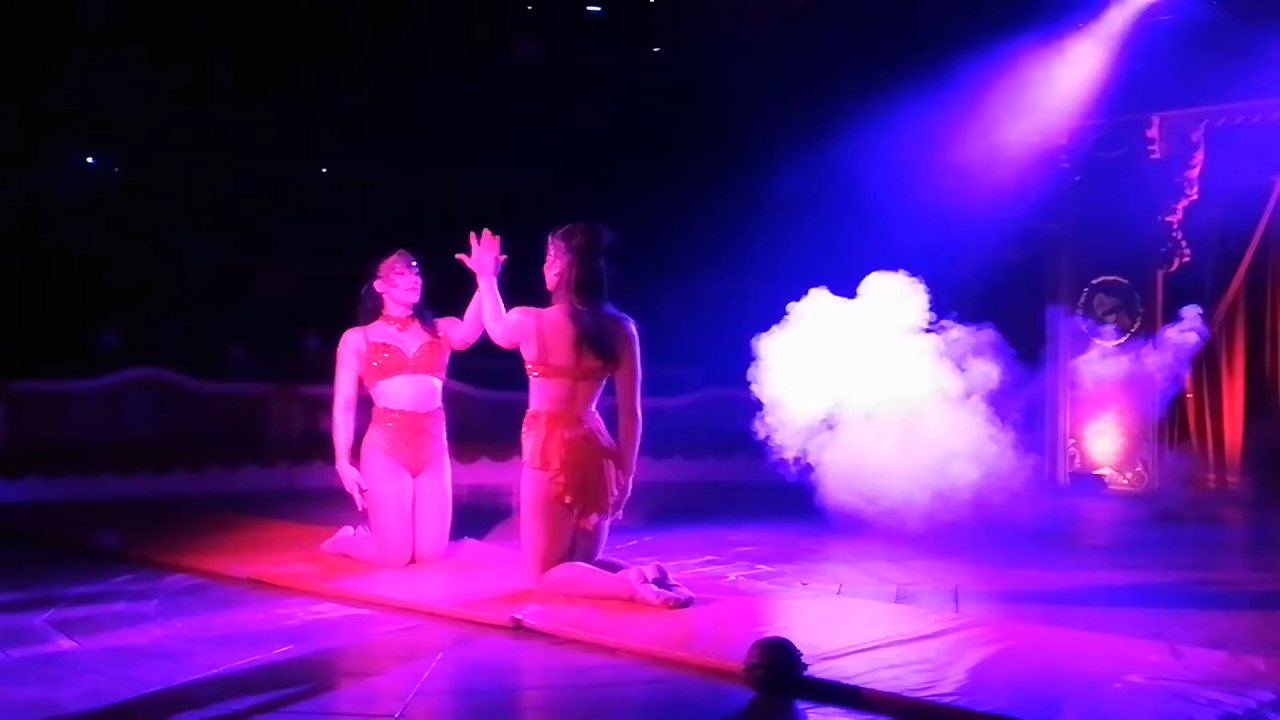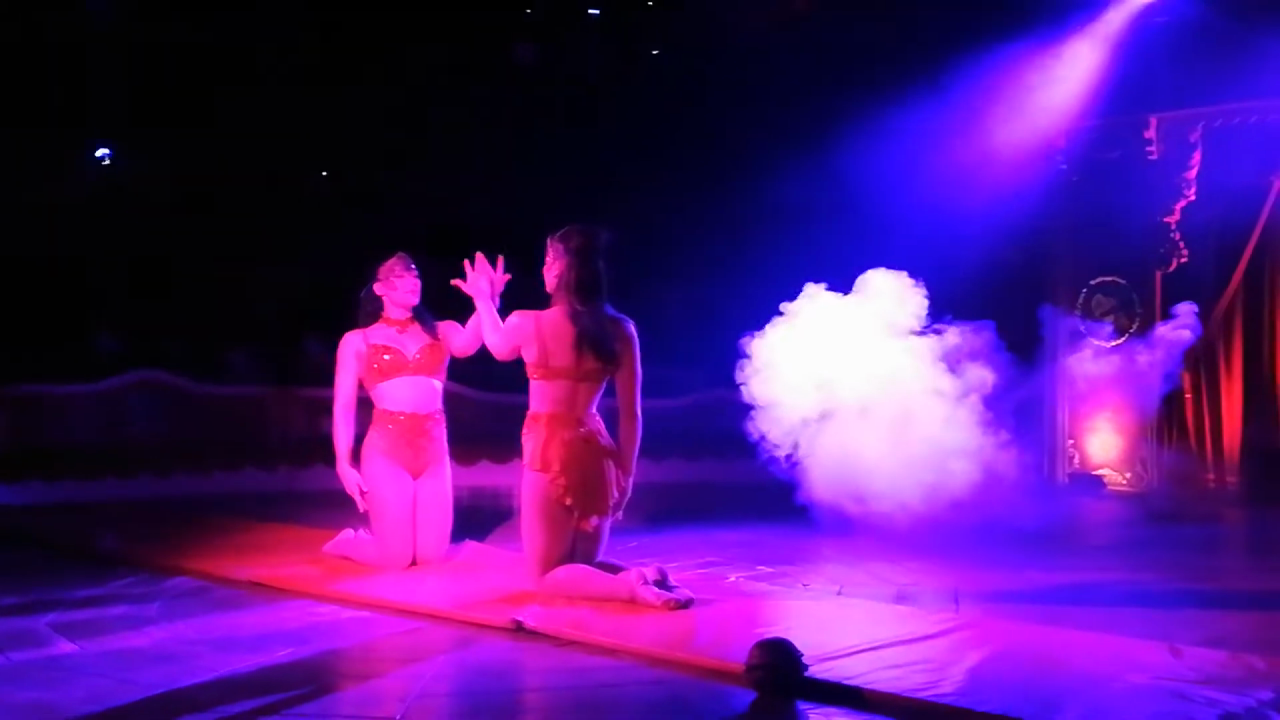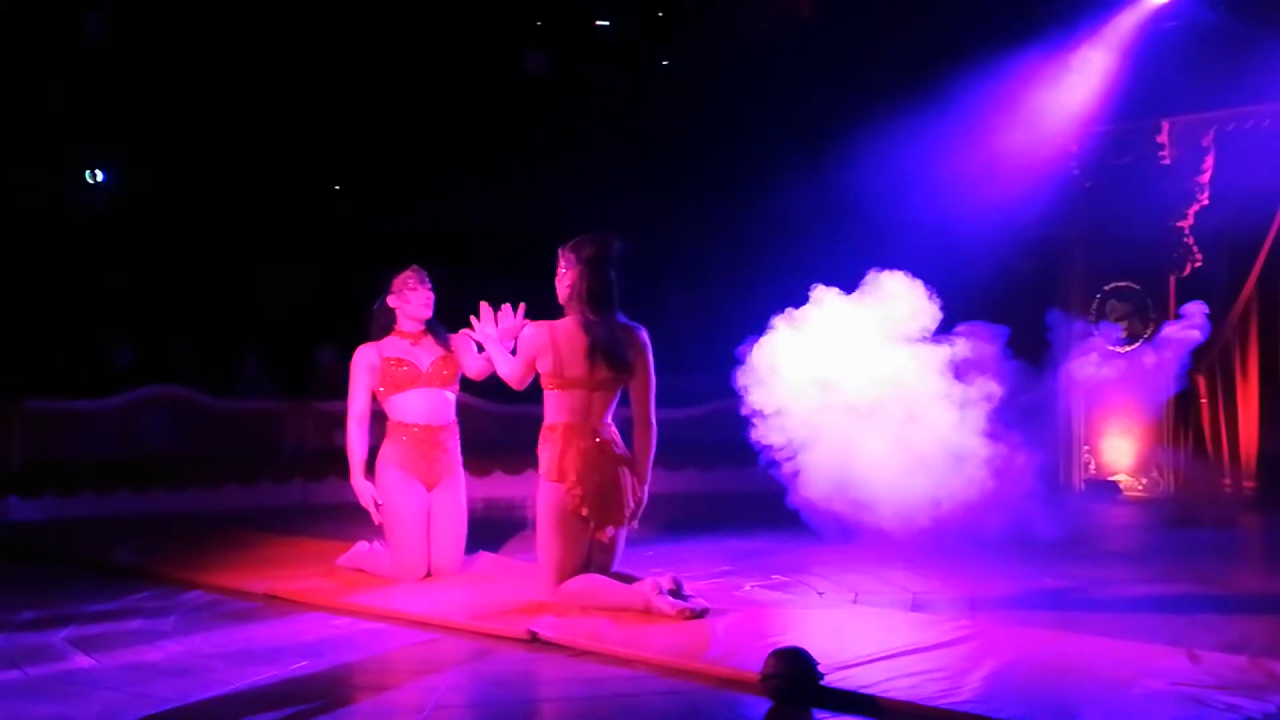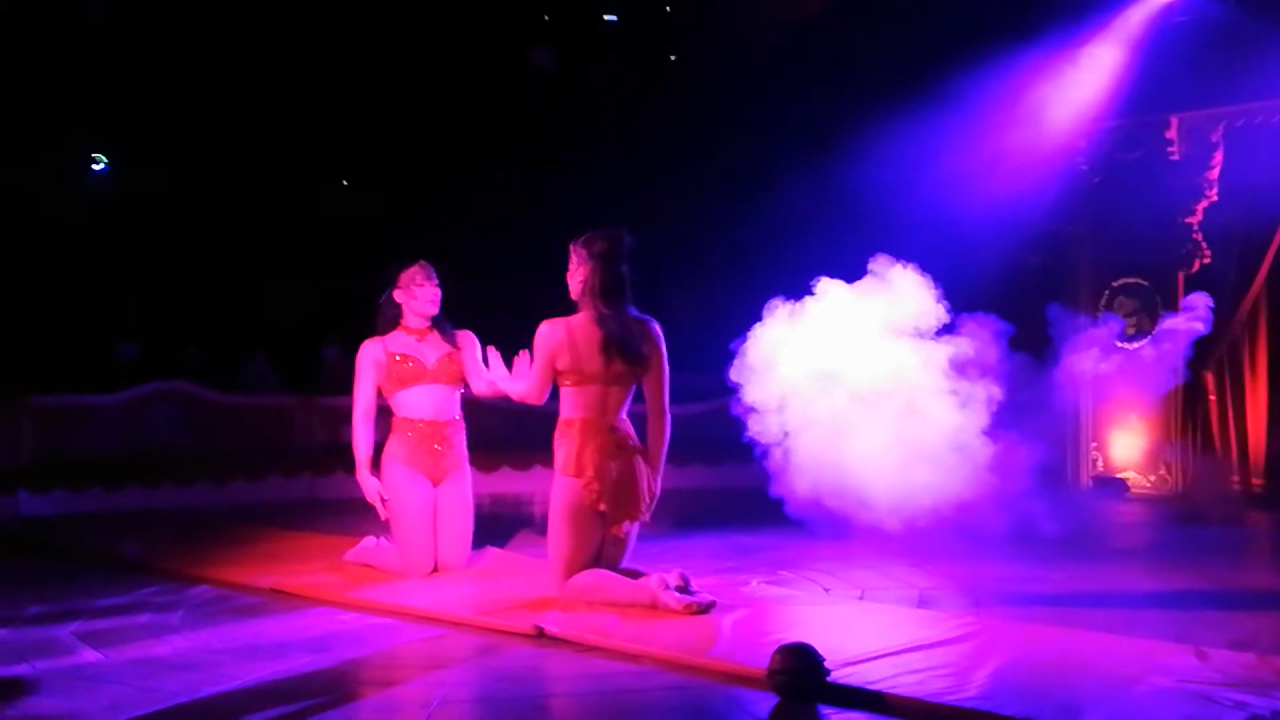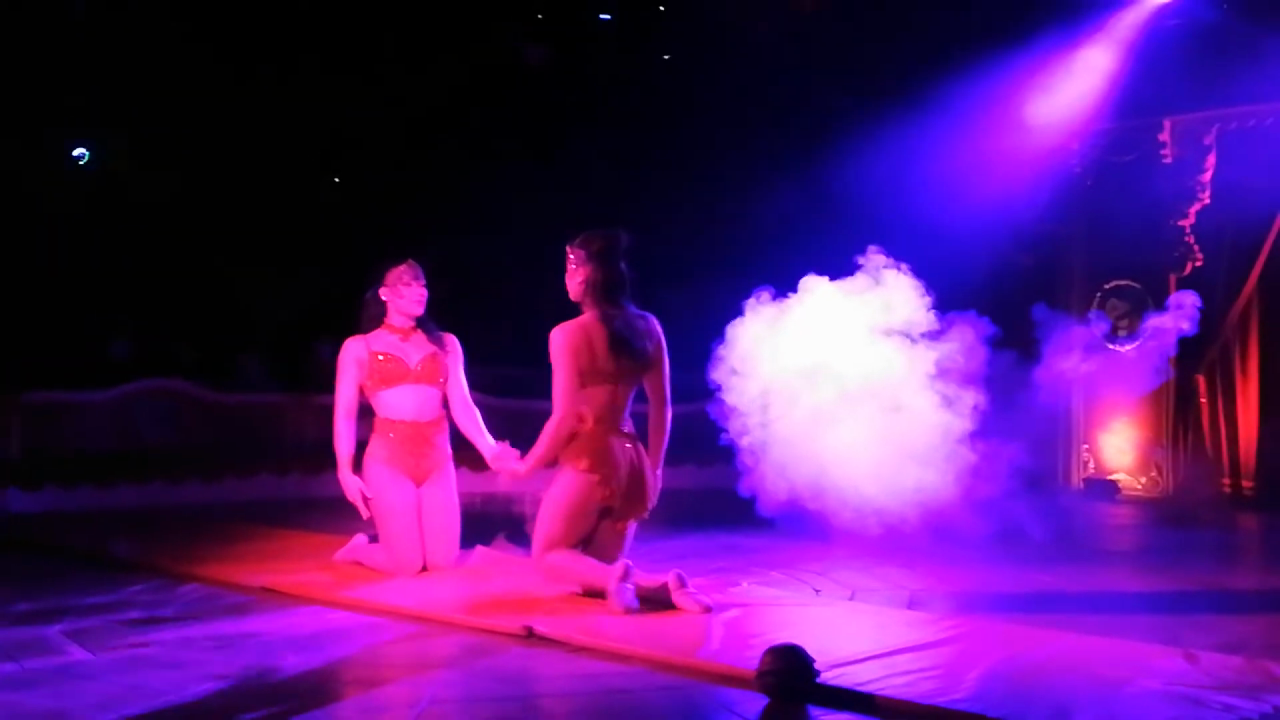
dt=0.4s
person 1, frame 1
left shoulder: (527, 321)
right shoulder: (621, 328)
left elbow: (497, 332)
right elbow: (631, 413)
left wrist: (486, 278)
right wrist: (625, 473)
left hip: (550, 452)
right hip: (597, 452)
left knee: (546, 572)
right knee: (584, 562)
left ankle: (629, 585)
right ankle: (645, 574)
person 1, frame 2
left shoulder: (526, 324)
right shoulder: (621, 330)
left elbow: (500, 349)
right elbow: (631, 414)
left wrist: (483, 300)
right wrist: (626, 474)
left hip: (550, 454)
right hip: (597, 453)
left knee: (547, 574)
right knee: (584, 564)
left ankle: (630, 586)
right ankle: (644, 576)
person 1, frame 3
left shoulder: (539, 335)
right shoulder: (634, 338)
left elbow: (516, 380)
right elbow: (646, 422)
left wrist: (493, 345)
right wrist: (641, 482)
left hip: (565, 465)
right hip: (612, 464)
left knee: (562, 585)
right knee: (599, 575)
left ankle: (644, 596)
right ankle: (659, 586)
person 1, frame 4
left shoulder: (555, 332)
right shoulder: (648, 331)
left elbow: (535, 394)
right elbow: (660, 415)
left wrist: (502, 378)
right wrist: (653, 474)
left hip: (581, 461)
right hip: (627, 460)
left knee: (569, 580)
right knee: (605, 571)
left ankle: (651, 592)
right ankle: (666, 583)
person 1, frame 5
left shoulder: (569, 335)
right shoulder: (648, 327)
left elbow: (566, 421)
right elbow: (662, 409)
left wrist: (526, 465)
right wrist: (652, 469)
left hip: (588, 459)
right hip: (630, 458)
left knee: (547, 554)
right knee: (598, 570)
left ankle: (614, 577)
right ankle: (662, 586)
person 2, frame 1
left shoulder: (441, 328)
right shoulder: (357, 338)
left elbow: (467, 335)
right elbow: (344, 404)
right wrist: (343, 462)
left hip: (433, 448)
right hip: (385, 448)
left knee: (431, 553)
right knee: (395, 555)
left ankle: (372, 533)
right ankle: (348, 539)
person 2, frame 2
left shoulder: (442, 332)
right shoulder: (357, 341)
left elbow: (468, 344)
right elbow: (344, 407)
left wrist: (487, 300)
right wrist: (344, 465)
left hip: (434, 450)
right hip: (386, 450)
left knee: (432, 554)
right knee: (396, 557)
left ankle: (376, 535)
right ankle: (349, 542)
person 2, frame 3
left shoulder: (455, 344)
right shoulder: (371, 354)
left elbow: (478, 370)
right elbow: (357, 419)
left wrist: (501, 344)
right wrist: (358, 477)
left hip: (448, 462)
right hip: (400, 463)
left knee: (448, 567)
right knee: (411, 569)
left ankle: (389, 548)
right ankle: (364, 554)
person 2, frame 4
left shoulder: (462, 340)
right shoulder: (375, 349)
left elbow: (480, 383)
right elbow: (363, 416)
right wrist: (364, 472)
left hip: (453, 457)
right hip: (405, 458)
left knee: (454, 563)
right knee: (417, 565)
left ankle: (394, 544)
right ankle: (370, 549)
person 2, frame 5
left shoulder: (445, 344)
right shoulder: (359, 347)
left elbow: (461, 405)
right elbow: (344, 414)
left wrist: (490, 448)
right wrist: (346, 471)
left hip: (437, 457)
right hip: (388, 458)
left knee: (443, 562)
right knee: (407, 564)
left ankle: (388, 539)
right ankle: (361, 548)
